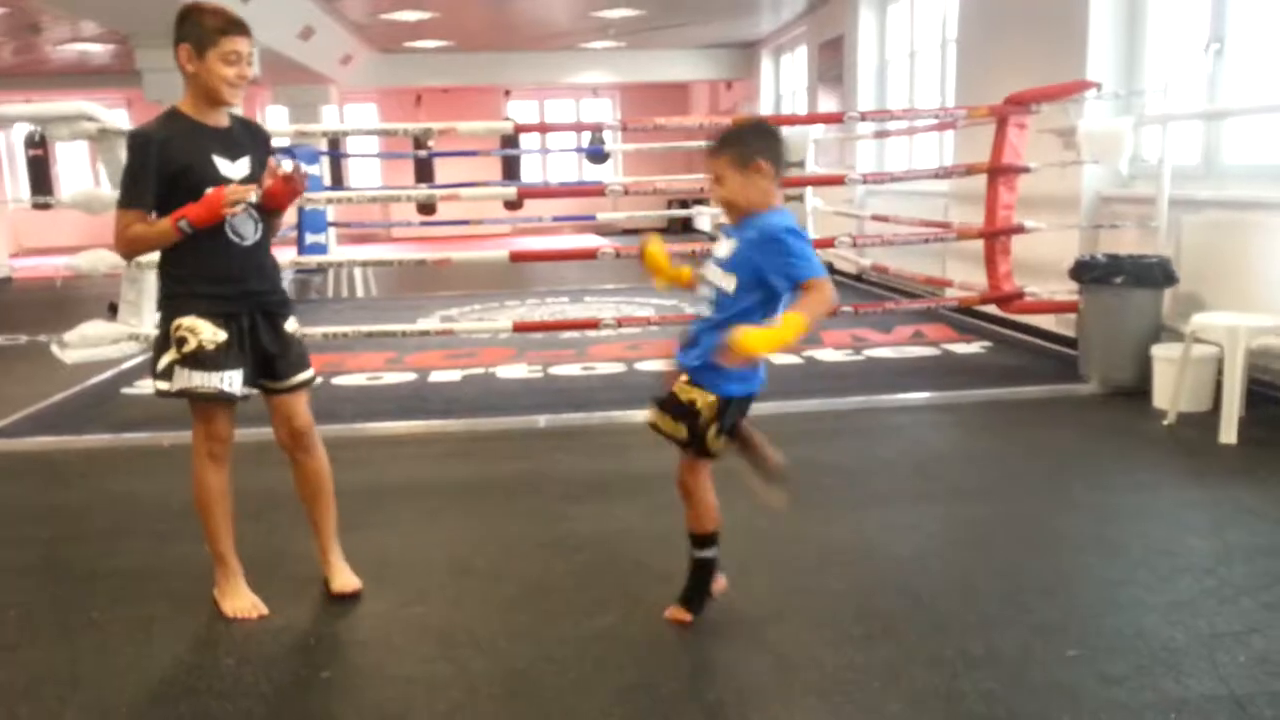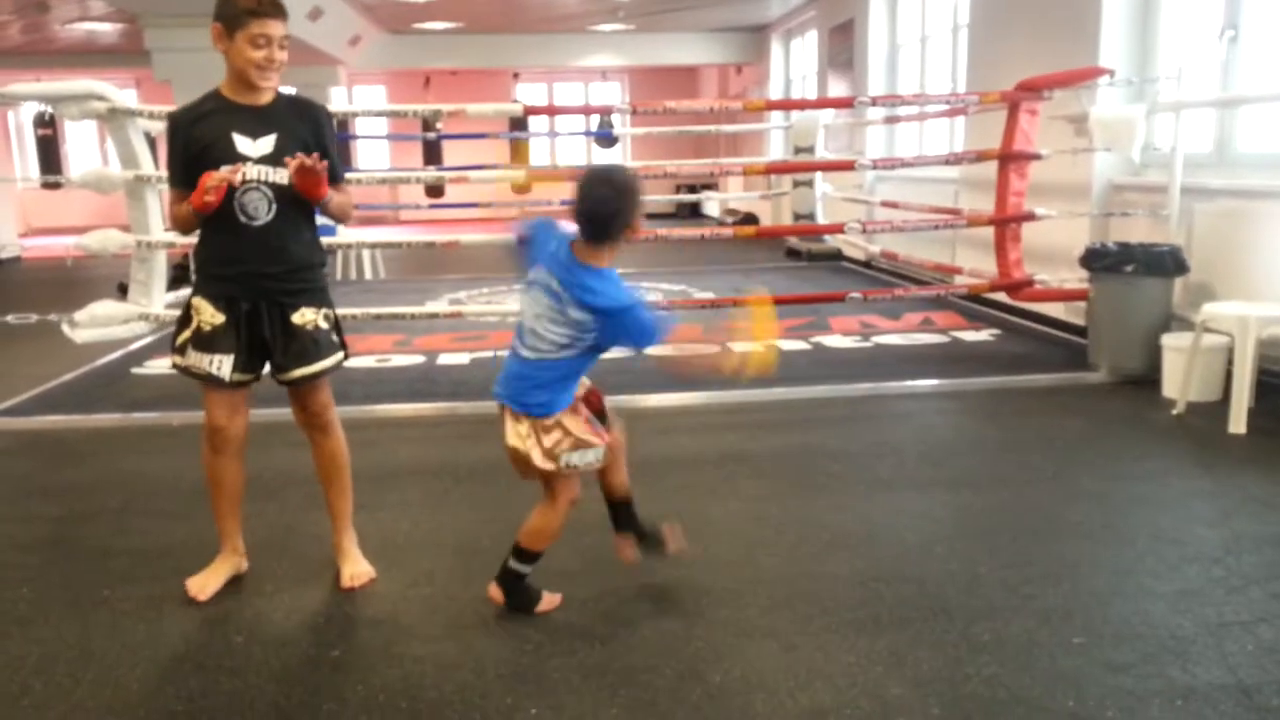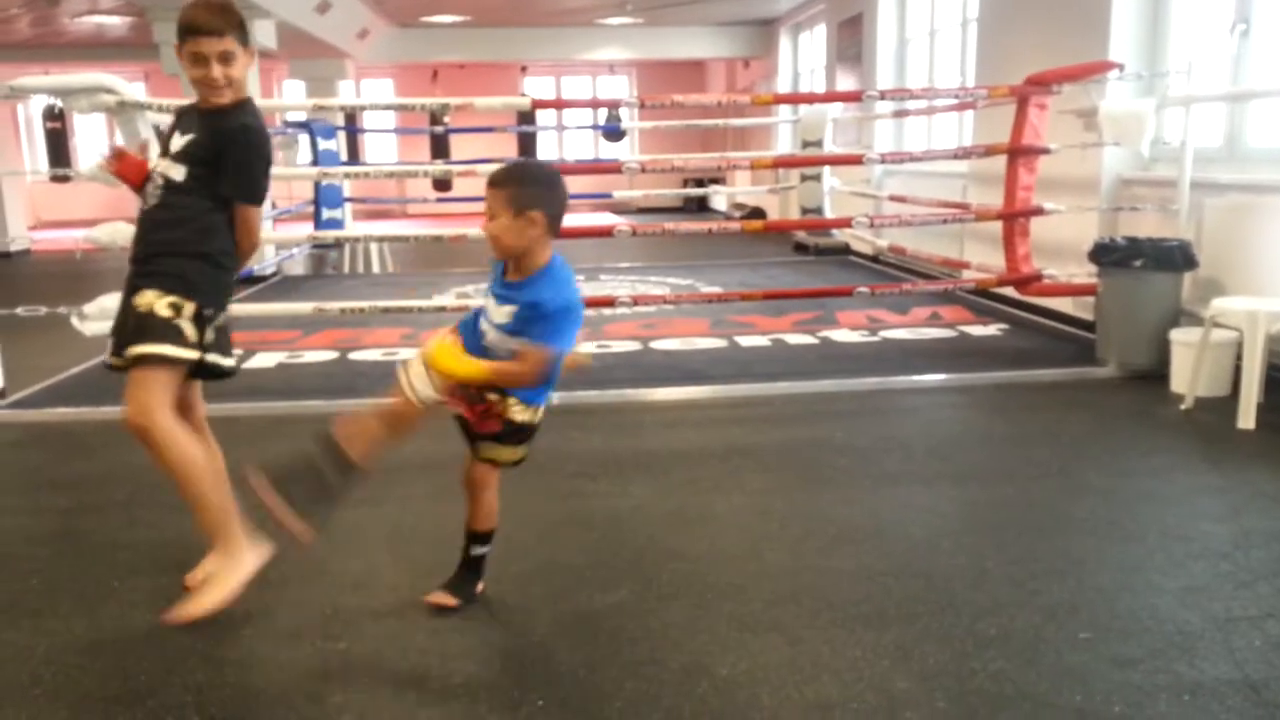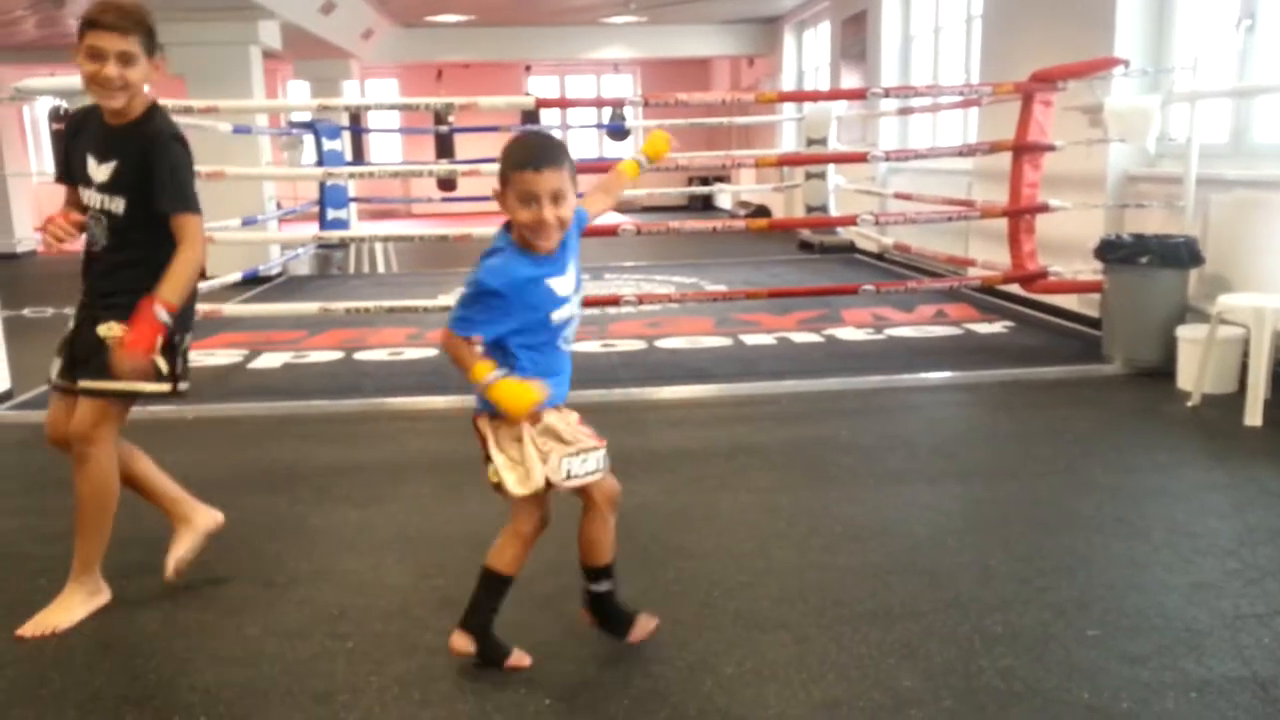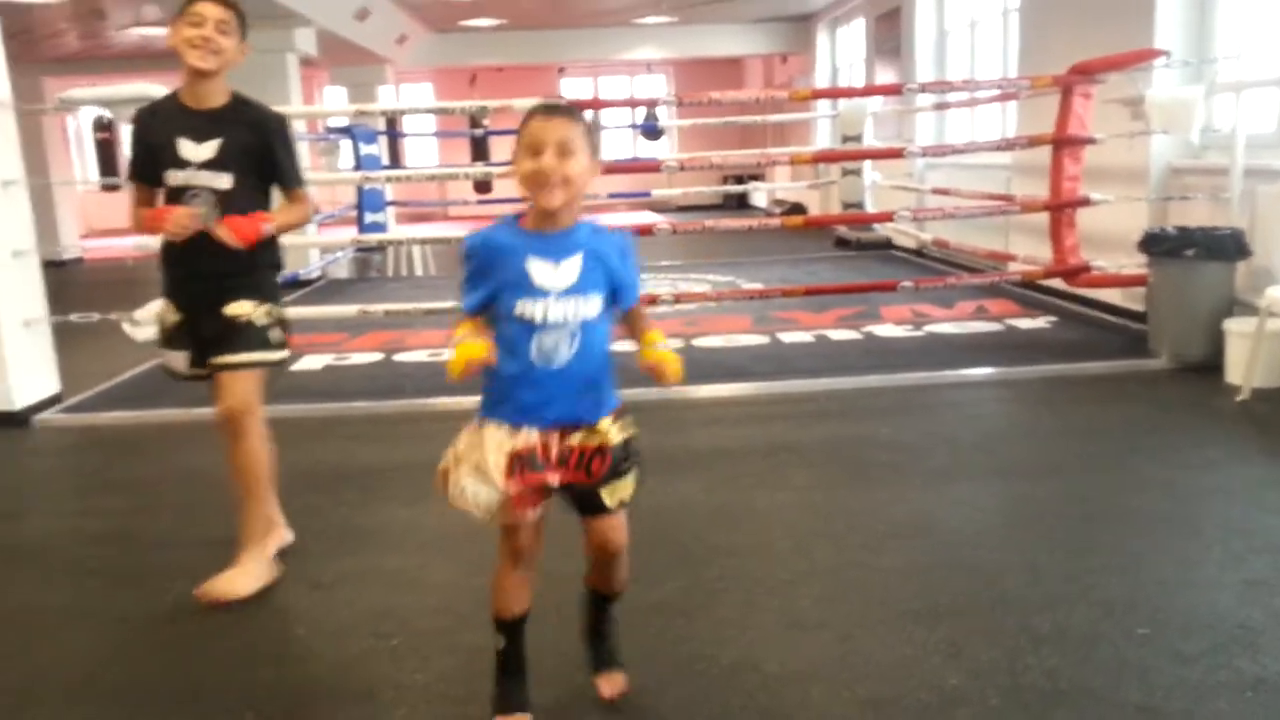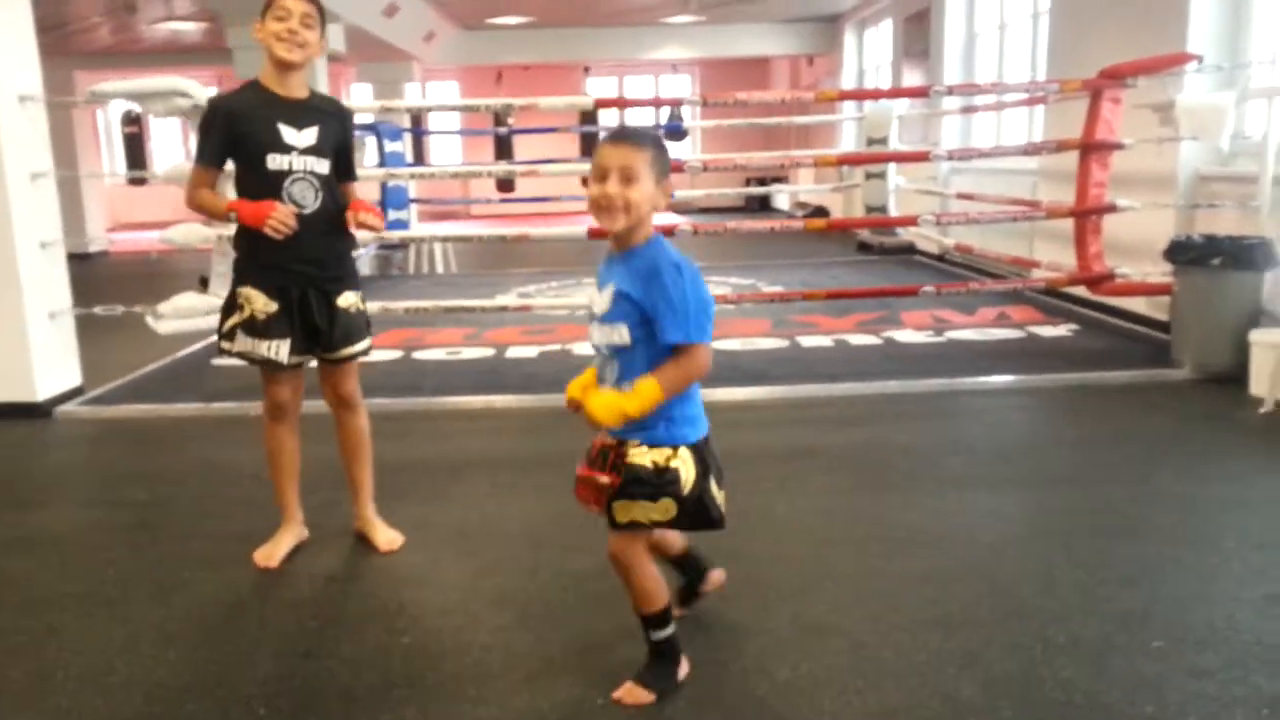
dt=0.5s
person 1, frame 1
left shoulder: (255, 138)
right shoulder: (155, 140)
right elbow: (128, 240)
left wrist: (278, 204)
right wrist: (196, 214)
left hip: (266, 302)
right hip: (200, 310)
left knee: (299, 429)
right knee: (214, 437)
left ankle: (330, 552)
right ankle: (227, 575)
person 1, frame 2
left shoulder: (310, 118)
right shoulder: (190, 122)
left elbow: (345, 208)
right elbow: (178, 218)
left wrist: (319, 191)
right wrist: (202, 201)
left hip: (297, 289)
right hip: (221, 293)
left knee: (318, 414)
right knee: (223, 427)
left ankle: (346, 541)
right ankle: (230, 550)
person 1, frame 3
left shoulder: (241, 128)
right shoulder: (185, 115)
left elbow: (244, 232)
left wrist: (205, 283)
right wrist: (136, 176)
left hip: (184, 281)
right hip: (149, 278)
left knee: (147, 410)
right knee: (182, 413)
left ankle: (236, 545)
right ankle: (226, 540)
person 1, frame 4
left shoulder: (162, 141)
right shoulder: (78, 126)
left elbow: (193, 244)
left wrist: (152, 321)
right wrist: (61, 223)
left hip: (144, 304)
right hip: (100, 303)
left knee: (90, 430)
right knee: (63, 430)
left ankle: (86, 582)
right ankle: (190, 513)
person 1, frame 5
left shoulder: (260, 124)
right shoulder: (152, 121)
left elbow: (301, 205)
right elbow: (141, 207)
left wrist: (257, 225)
right wrist: (161, 220)
left hip: (245, 283)
right hip: (186, 287)
left knee: (239, 409)
right knee: (239, 411)
left ankle: (255, 552)
right ankle: (271, 524)
person 1, frame 6
left shoulder: (336, 116)
right shoulder: (232, 108)
right elbow: (197, 195)
left wrist: (362, 211)
right wrist: (249, 211)
left hip: (332, 274)
right hip: (266, 278)
left knee: (346, 395)
right knee: (280, 402)
left ankle: (367, 512)
right ankle: (291, 522)
person 2, frame 1
left shoulder: (779, 235)
right shoulder: (746, 228)
left elbow: (823, 295)
left wrist: (778, 333)
right wrist: (675, 273)
left hip: (718, 379)
right hip: (702, 358)
left knee: (693, 475)
left ankle: (700, 585)
right ankle: (748, 445)
person 2, frame 2
left shoulder: (545, 238)
right shoulder: (614, 299)
right elbow: (679, 357)
right wrist: (745, 359)
left hip: (520, 388)
right hip: (546, 405)
left knee: (610, 446)
right knee: (562, 494)
left ankle: (632, 531)
right ankle: (511, 586)
person 2, frame 3
left shoulder: (558, 297)
right shoulder: (510, 263)
left elbow: (529, 371)
left wrist: (468, 370)
left hip: (512, 399)
right hip: (460, 358)
left knee: (482, 480)
right knee: (391, 416)
left ankle: (470, 576)
right ankle: (306, 488)
person 2, frame 4
left shoulder: (561, 232)
right shoulder: (502, 277)
left elbow: (595, 203)
right elbow: (456, 339)
left wrist: (640, 160)
right wrist: (496, 385)
left hip: (547, 406)
right hip: (523, 412)
left knee: (531, 518)
right knee: (603, 495)
left ankle: (476, 629)
right ankle: (605, 608)
person 2, frame 5
left shoulder: (610, 246)
right shoulder: (491, 245)
left elbow: (630, 312)
right elbow: (476, 316)
left wrist: (656, 349)
right wrist: (469, 346)
left hip: (592, 420)
right hip: (512, 424)
left knee: (609, 539)
right knee: (519, 544)
left ankle: (601, 631)
person 2, frame 6
left shoulder: (665, 269)
right shoulder: (611, 264)
left elbow: (696, 359)
left wrist: (626, 404)
right wrist: (588, 384)
left hip: (664, 436)
right hip: (626, 433)
left knee: (625, 547)
right knee: (637, 528)
left ankle: (667, 659)
right ankle: (698, 573)
